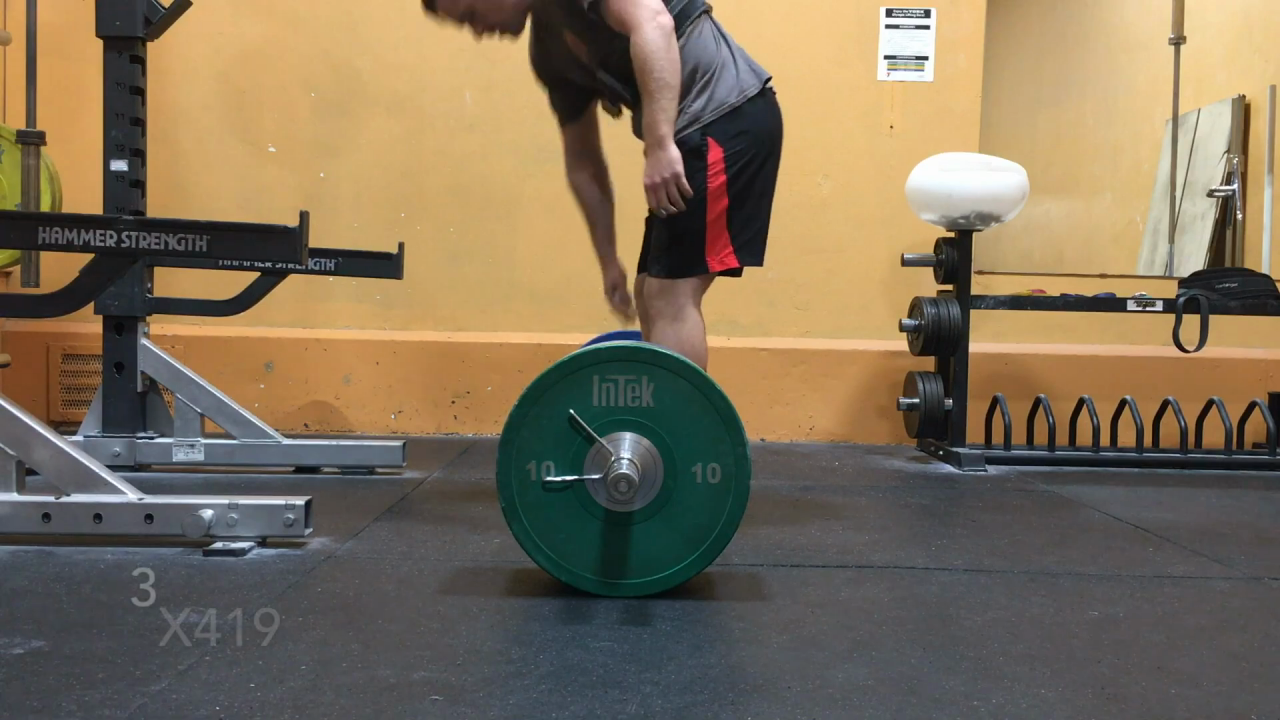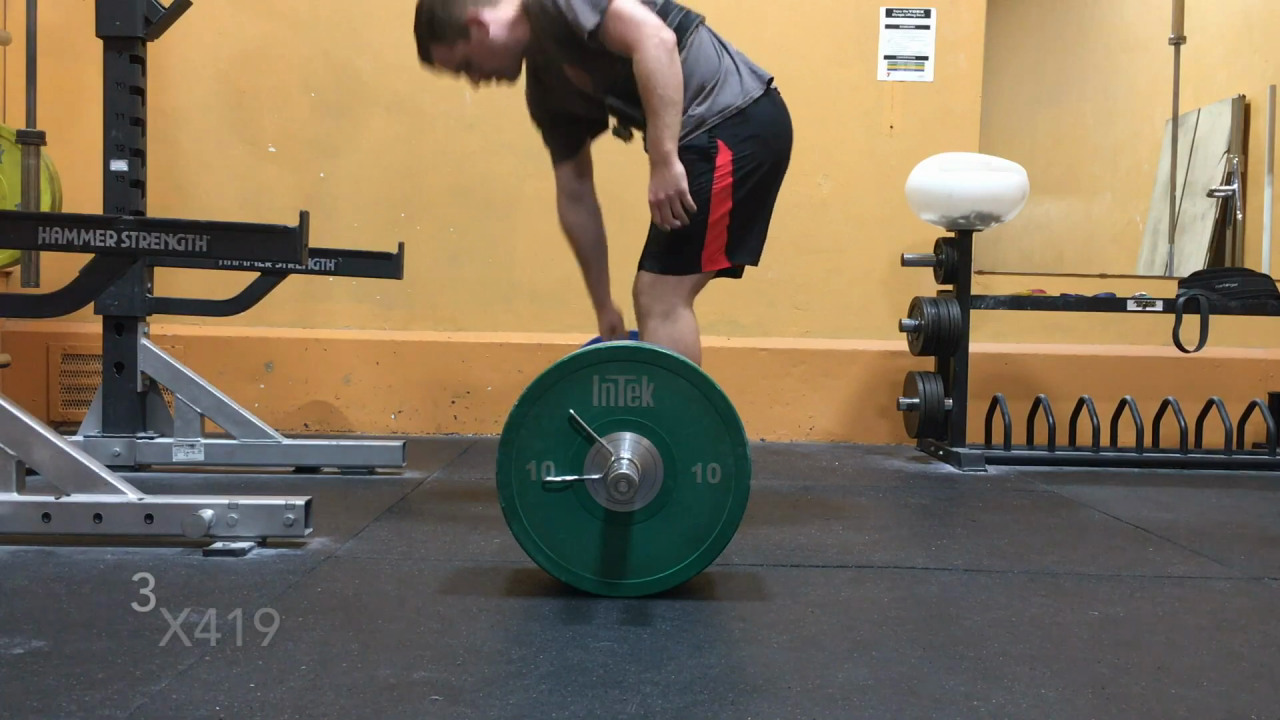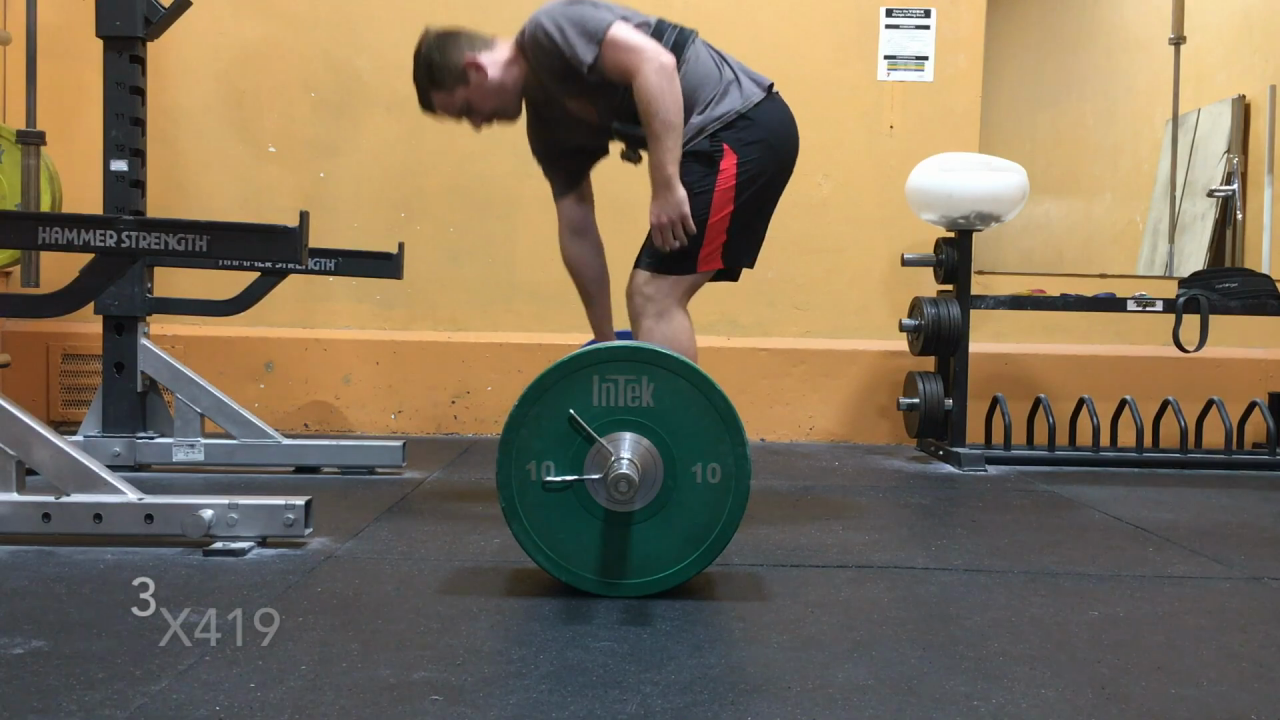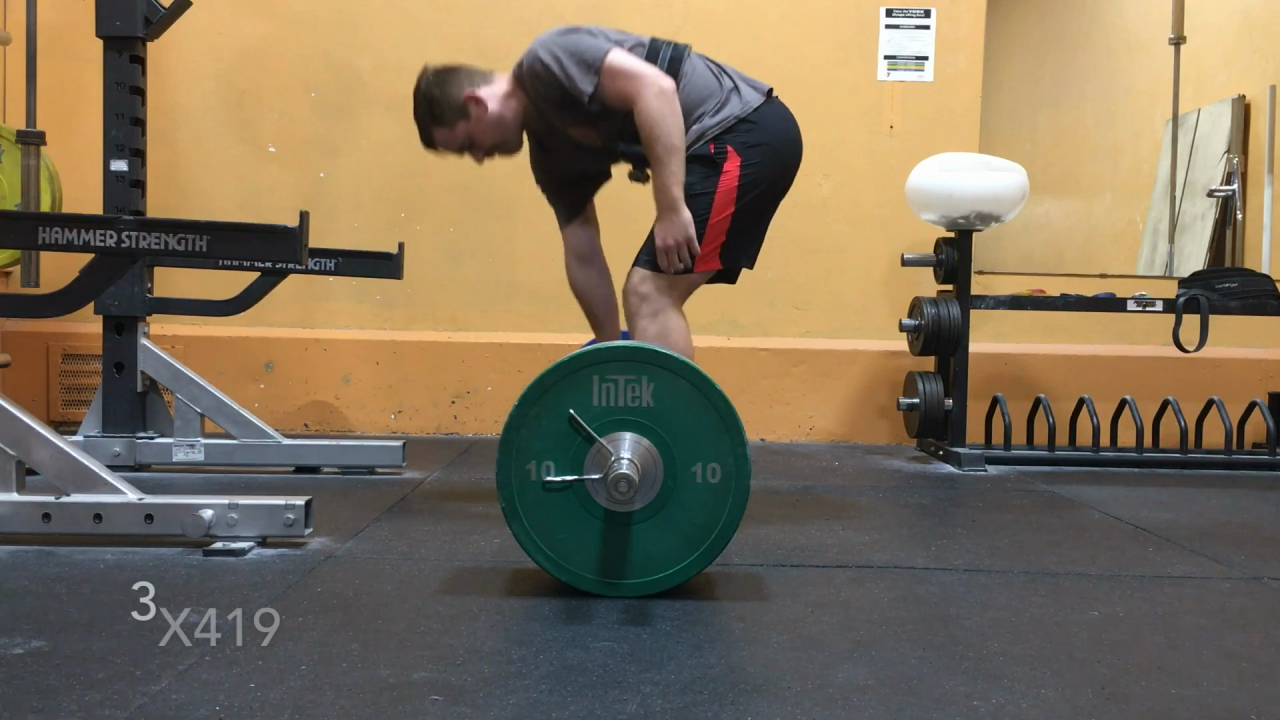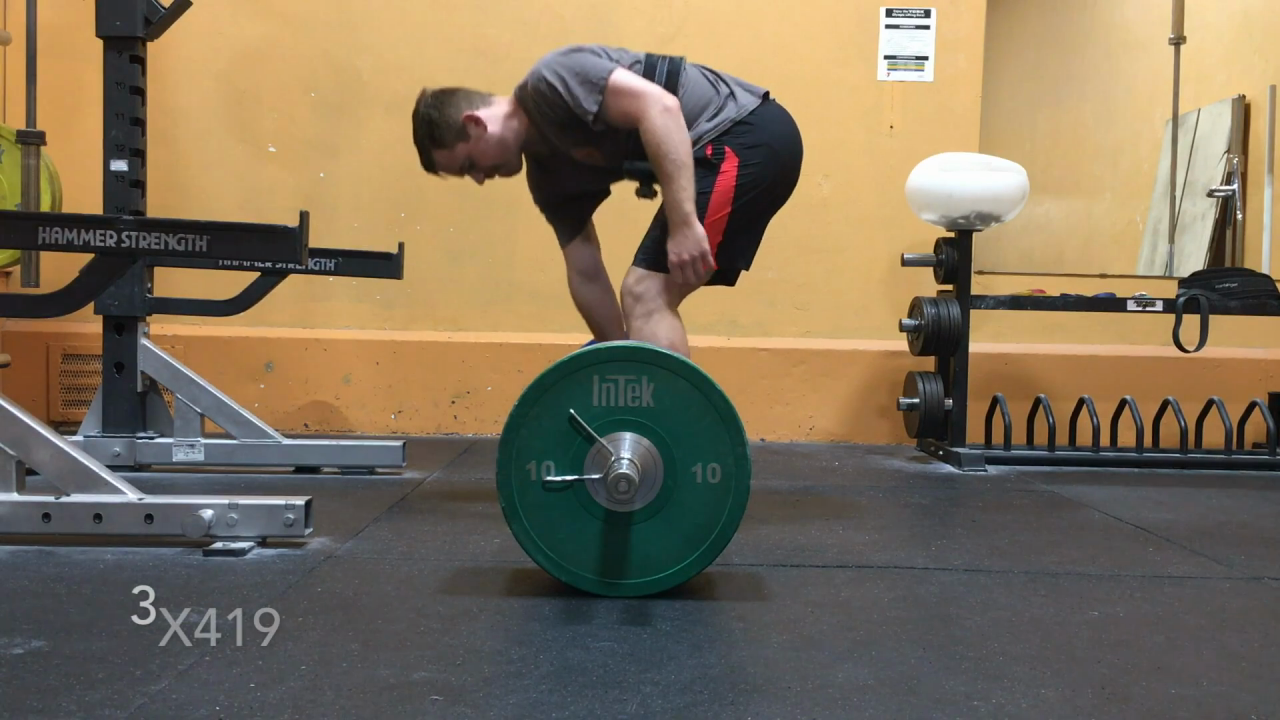
dt=0.1s
person 1, frame 1
right shoulder: (547, 47)
right elbow: (581, 157)
left wrist: (659, 146)
right wrist: (608, 261)
left hip: (727, 117)
right hip: (716, 123)
left knee: (668, 299)
right knee: (657, 299)
person 1, frame 2
right shoulder: (545, 96)
left elbow: (654, 38)
right elbow: (575, 197)
left wrist: (664, 162)
right wrist: (604, 307)
left hip: (735, 120)
right hip: (724, 126)
left knee: (661, 296)
right knee: (656, 297)
person 1, frame 3
left shoulder: (547, 34)
right shoulder: (546, 121)
left elbow: (656, 64)
right elbow: (577, 233)
left wrist: (665, 188)
right wrist: (605, 339)
left hip: (743, 128)
right hip: (738, 134)
left knee: (653, 295)
right knee: (656, 298)
person 1, frame 4
left shoulder: (547, 63)
right shoulder: (550, 149)
left elbow: (655, 87)
right elbow: (583, 259)
left wrist: (670, 210)
left hip: (746, 131)
right hip: (746, 138)
left knee: (649, 294)
right knee: (652, 299)
person 1, frame 5
left shoulder: (549, 85)
right shoulder: (548, 172)
left elbow: (657, 106)
right elbow: (586, 276)
left wrist: (682, 226)
left hip: (750, 134)
right hip: (748, 143)
left knee: (645, 294)
right knee: (649, 298)
